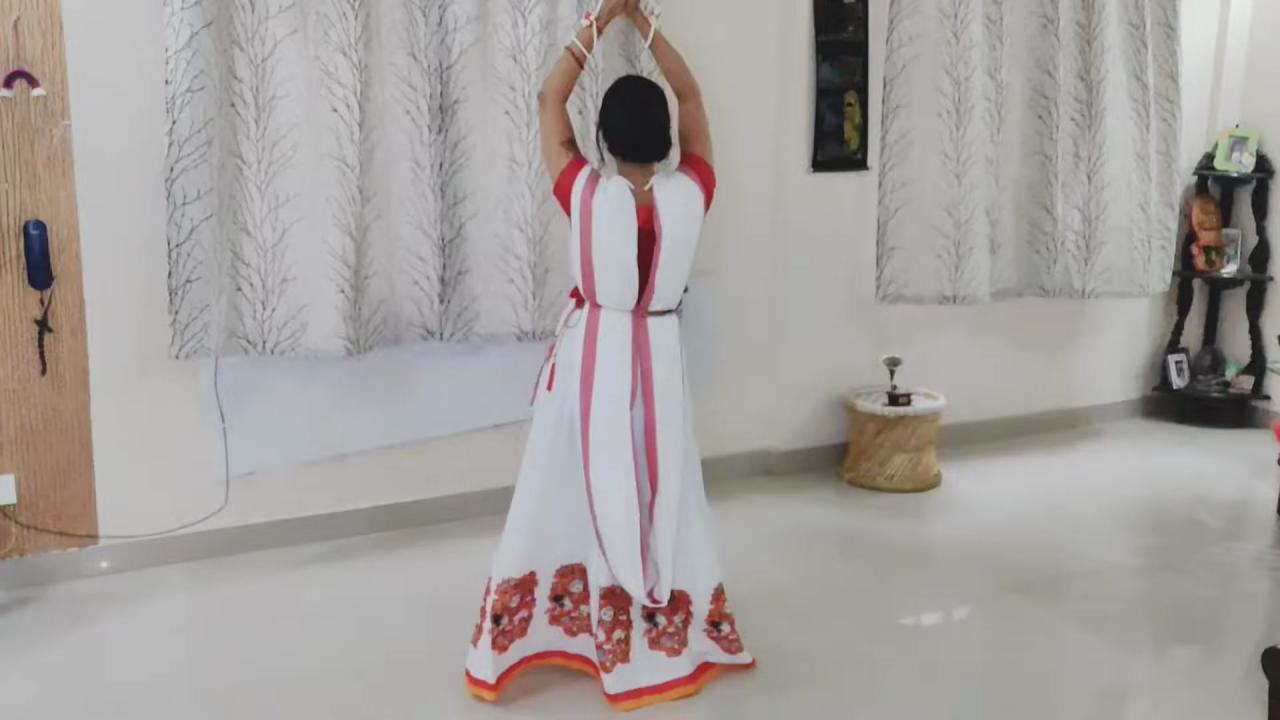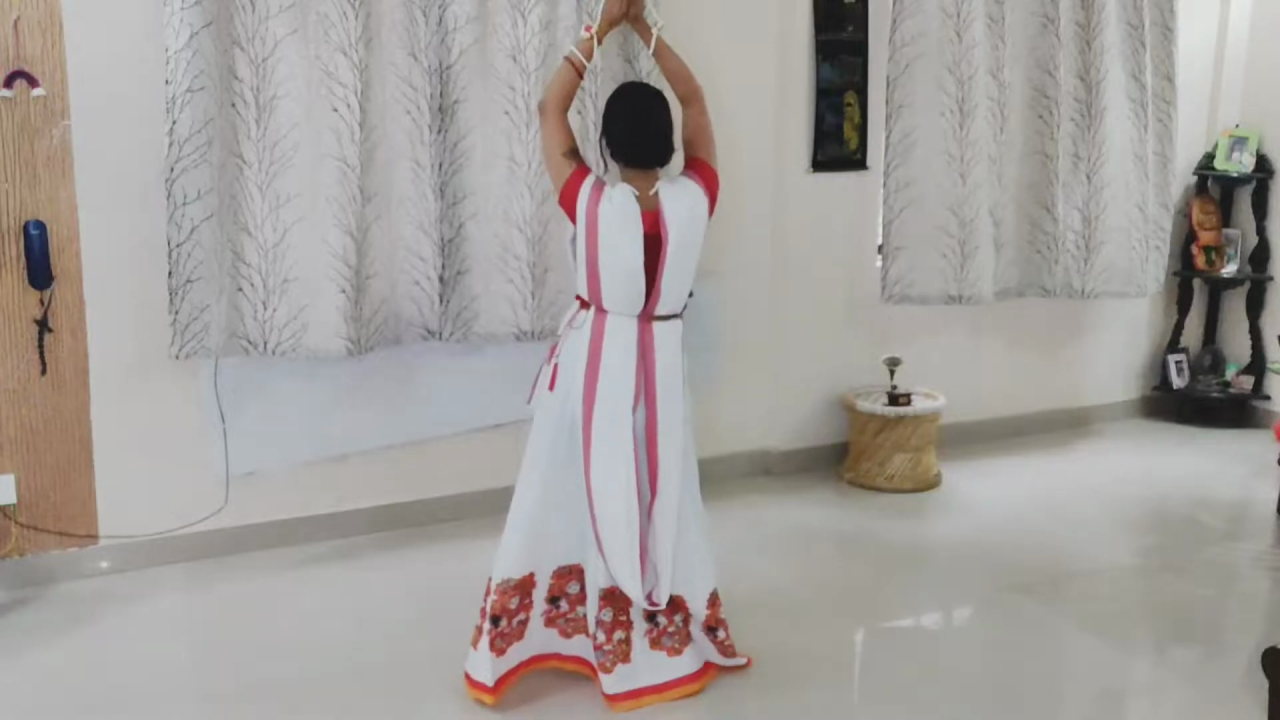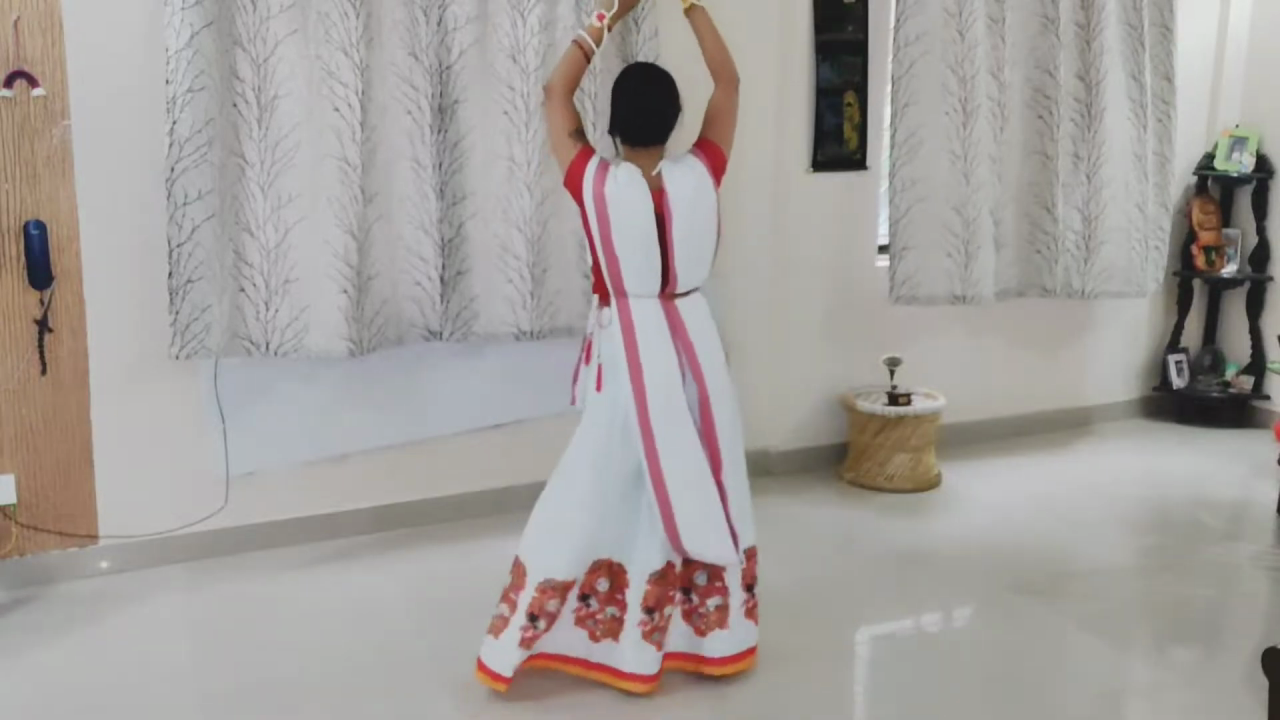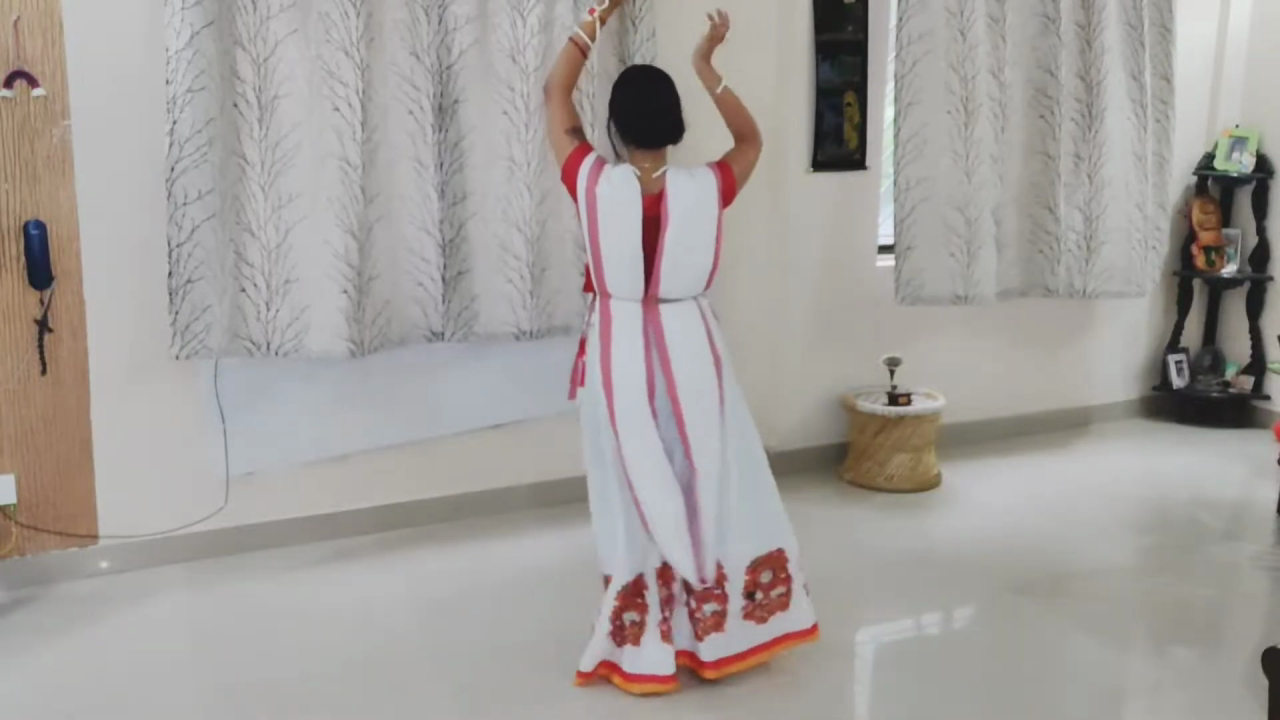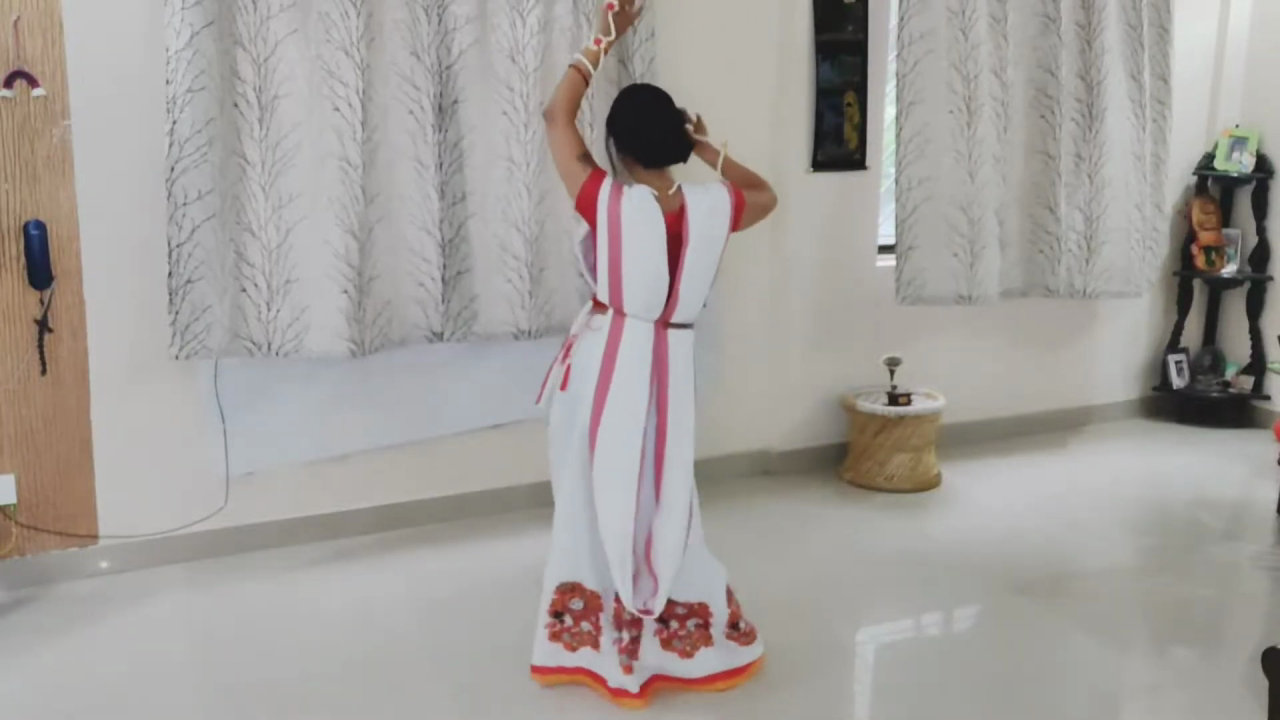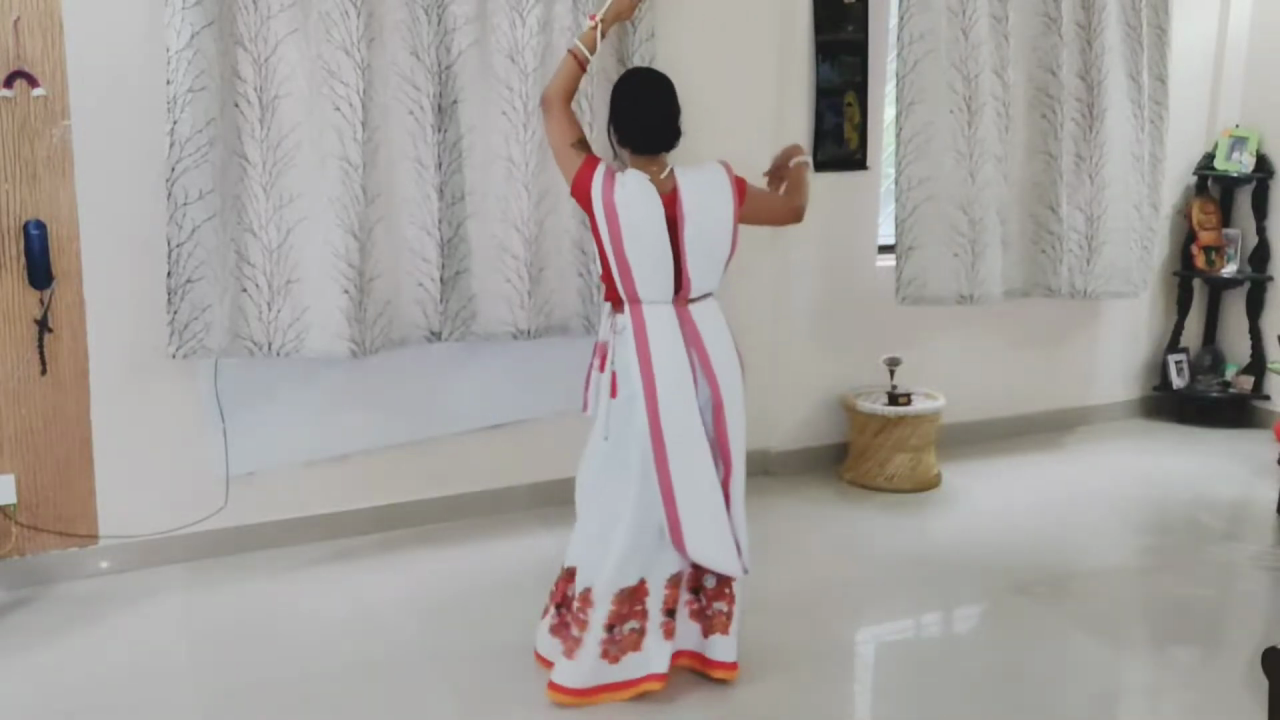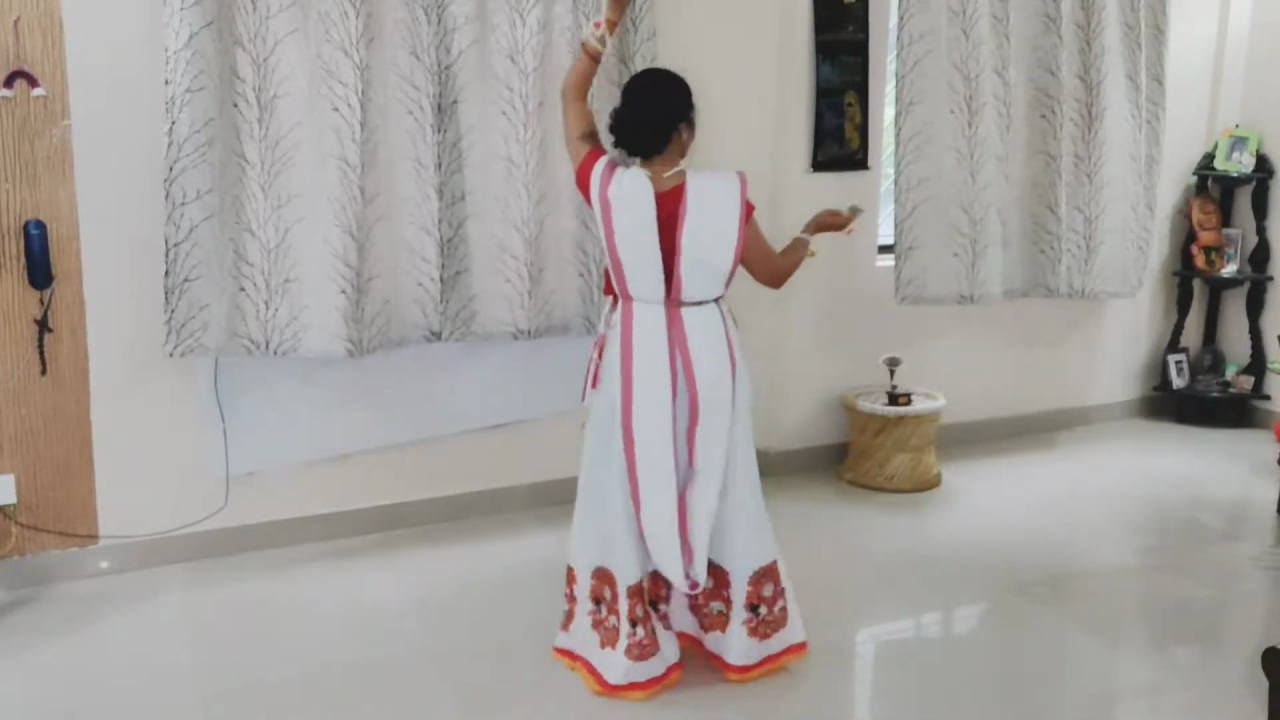
dt=0.5s
person 1, frame 1
left shoulder: (585, 194)
right shoulder: (690, 194)
left elbow: (551, 100)
right elbow: (691, 97)
left hip: (589, 358)
right hip: (656, 360)
left knee: (571, 501)
right knee: (660, 500)
left ankle: (509, 650)
right ankle: (667, 646)
person 1, frame 2
left shoulder: (591, 202)
right shoulder: (695, 199)
left elbow: (549, 111)
right elbow: (695, 102)
left hip: (592, 364)
right hip: (659, 365)
left knee: (568, 509)
right knee: (657, 508)
left ankle: (506, 652)
right ankle: (671, 648)
person 1, frame 3
left shoulder: (596, 184)
right shoulder: (699, 177)
left elbow: (555, 95)
right elbow: (728, 84)
left hip: (628, 352)
right hip: (691, 346)
left knee: (592, 498)
right knee: (701, 491)
right ankle: (713, 636)
person 1, frame 4
left shoulder: (593, 182)
right shoulder: (704, 190)
left elbow: (555, 93)
right elbow: (751, 140)
right wrist: (707, 70)
left hip: (618, 357)
right hip: (690, 352)
left knee: (634, 503)
right knee: (717, 490)
left ankle: (637, 652)
right ankle: (719, 636)
person 1, frame 5
left shoulder: (608, 202)
right shoulder: (712, 206)
left elbow: (557, 115)
right elbow: (767, 196)
right wrist: (711, 153)
left hip: (602, 366)
right hip: (668, 371)
left knee: (596, 509)
right knee: (660, 509)
left ankle: (612, 654)
right ankle: (697, 645)
person 1, frame 6
left shoulder: (603, 191)
right shoulder: (713, 188)
left elbow: (554, 103)
right elbow: (793, 210)
right wrist: (794, 167)
left hip: (639, 360)
right hip: (706, 352)
left knee: (625, 503)
right knee: (703, 496)
left ankle: (609, 654)
right ankle: (702, 637)
person 1, frame 7
left shoulder: (607, 186)
right shoulder: (723, 196)
left elbow: (571, 100)
right elbow: (772, 274)
right wrist: (813, 230)
left hip: (635, 355)
right hip: (705, 357)
left knee: (628, 493)
right knee: (717, 491)
left ankle: (628, 651)
right ankle: (745, 637)
